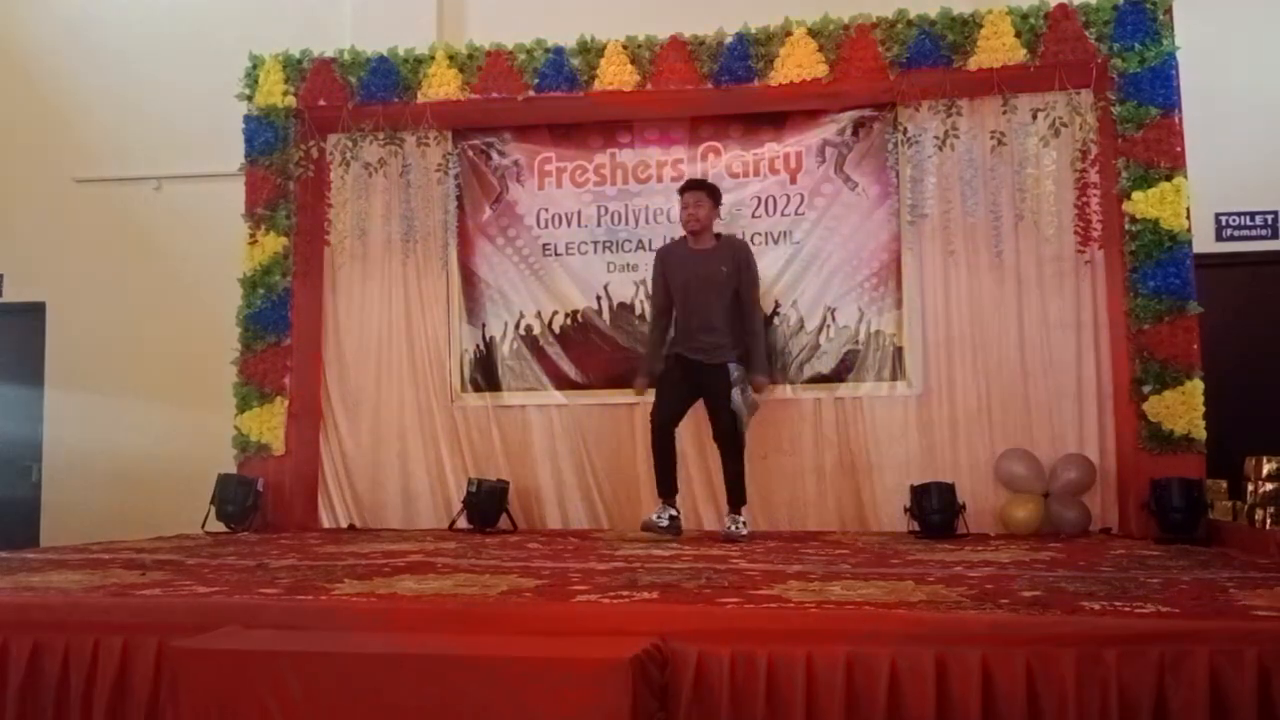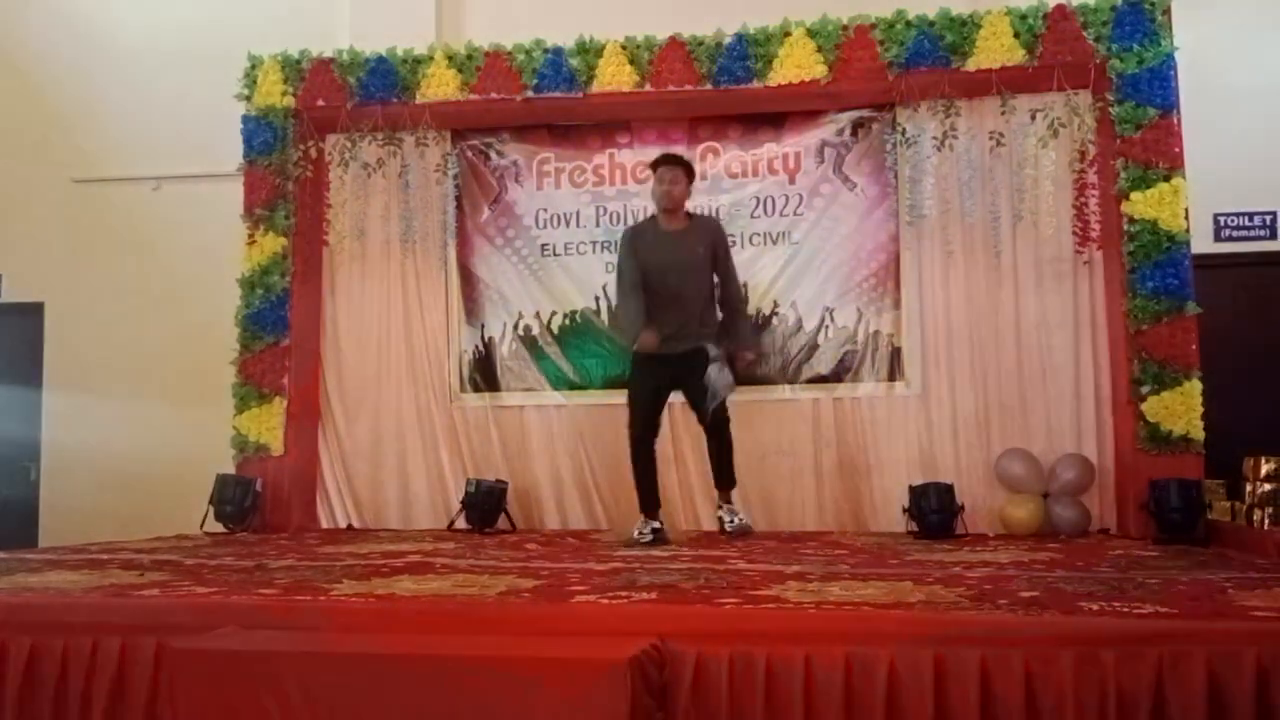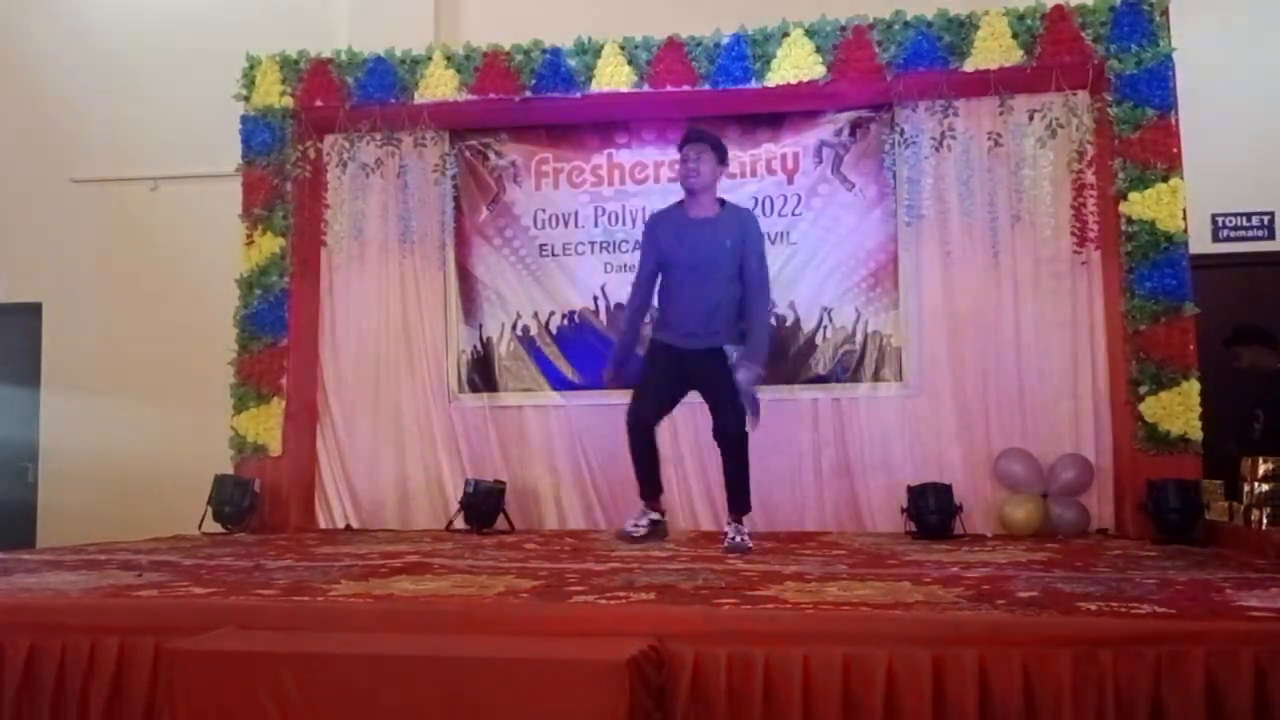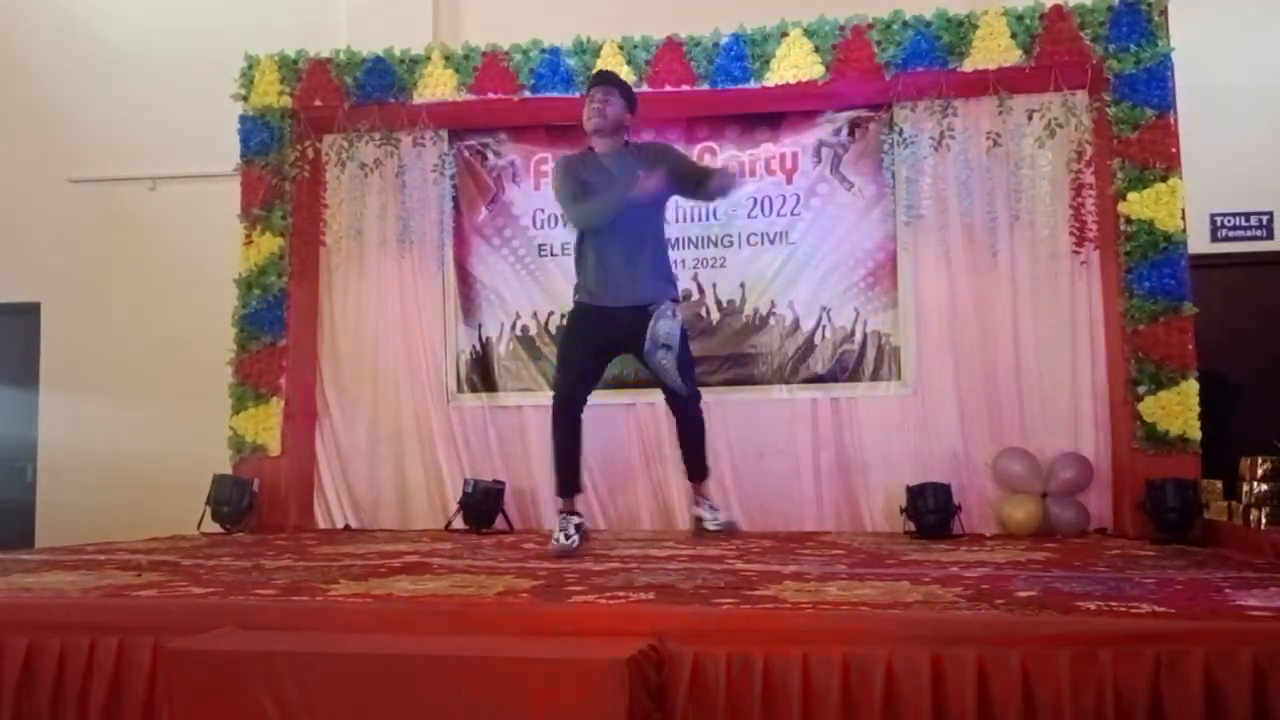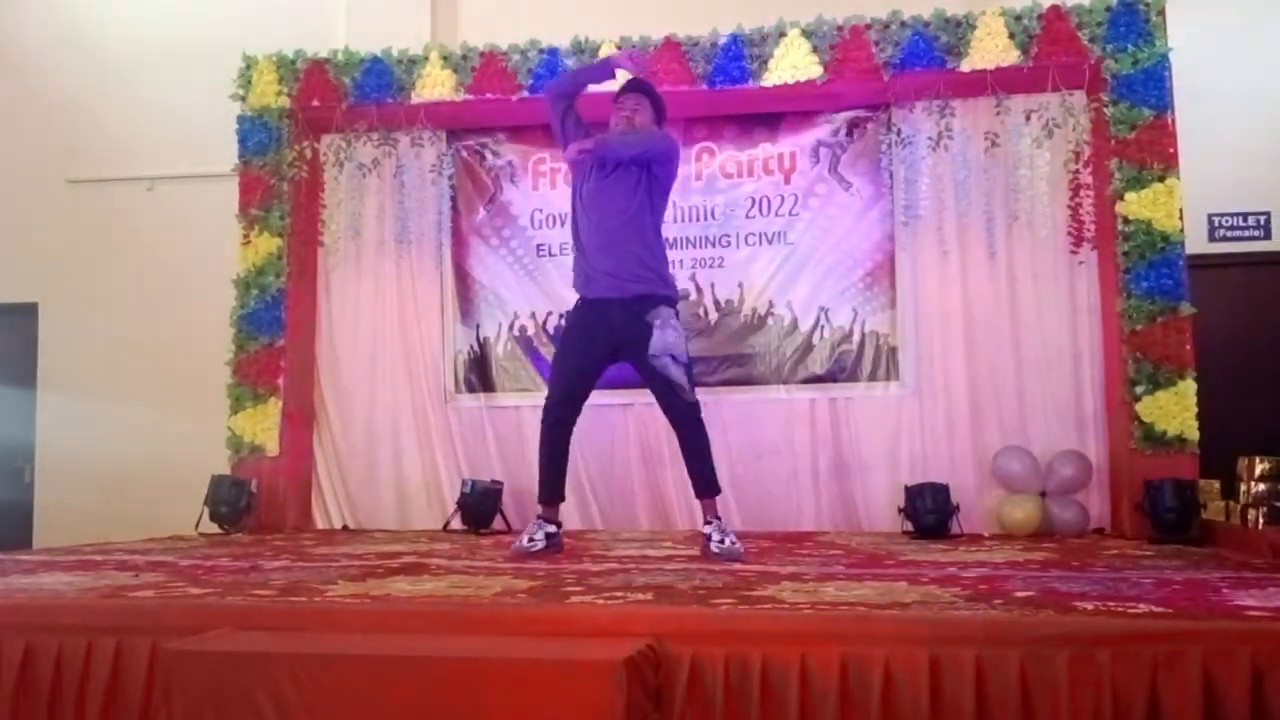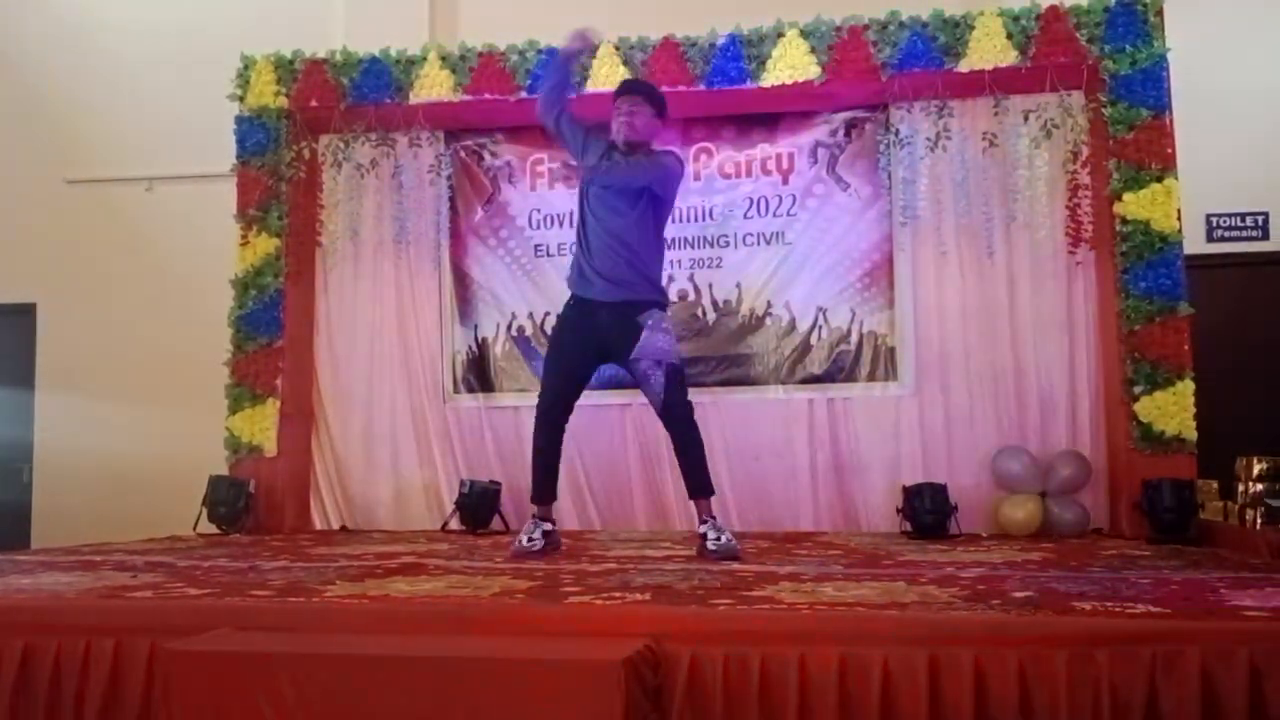
dt=0.7s
person 1, frame 1
left shoulder: (736, 251)
right shoulder: (667, 256)
left elbow: (750, 311)
right elbow: (660, 314)
left wrist: (758, 367)
right wrist: (647, 368)
left hip: (725, 362)
right hip: (681, 359)
left knee: (729, 437)
right knee: (661, 422)
left ankle: (735, 514)
right ankle: (667, 508)
person 1, frame 2
left shoulder: (710, 230)
right shoulder: (636, 236)
left elbow: (730, 286)
right elbow: (627, 289)
left wrist: (742, 341)
right wrist: (638, 330)
left hip: (698, 349)
right hip: (651, 353)
left knee: (716, 422)
right knee: (640, 434)
left ankle: (727, 505)
right ankle: (651, 521)
person 1, frame 3
left shoulder: (742, 222)
right shoulder: (660, 224)
left elbow: (757, 289)
right elbow: (642, 290)
left wrist: (754, 354)
right wrist: (619, 356)
left hip: (722, 349)
right hip: (670, 346)
left knee: (731, 433)
right knee: (639, 419)
left ankle: (737, 524)
right ankle: (651, 512)
person 1, frame 4
left shoulder: (652, 154)
right shoulder: (569, 167)
left elbow: (707, 182)
right elbow: (581, 215)
left wrist: (725, 177)
right wrist: (635, 194)
left hip: (653, 303)
right hip: (593, 306)
left knee: (685, 399)
right knee: (566, 405)
left ankle: (701, 502)
right ankle: (570, 515)
person 1, frame 5
left shoulder: (656, 164)
right shoulder: (586, 157)
left elbow: (663, 143)
right elbow: (556, 95)
left wrist: (596, 146)
right wrist: (611, 66)
left hip: (648, 308)
right hip: (592, 310)
left knee: (684, 413)
right knee: (557, 411)
left ankle: (713, 524)
right ankle: (547, 522)
person 1, frame 6
left shoulder: (665, 165)
right shoulder: (594, 148)
left elbow: (640, 176)
right elbow: (551, 110)
left wrist: (593, 166)
right wrist: (569, 54)
left hip: (638, 313)
right hip: (585, 310)
left knee: (677, 412)
right knee: (549, 412)
left ankle: (708, 523)
right ankle: (541, 521)
